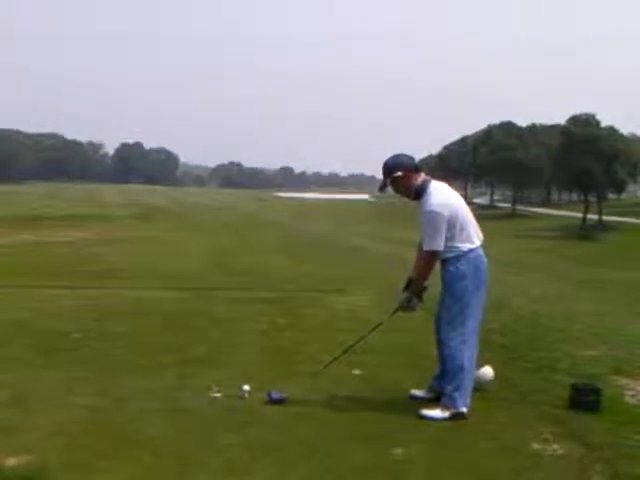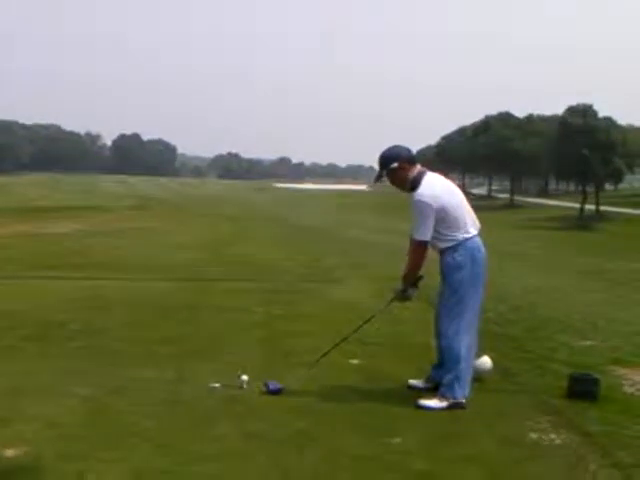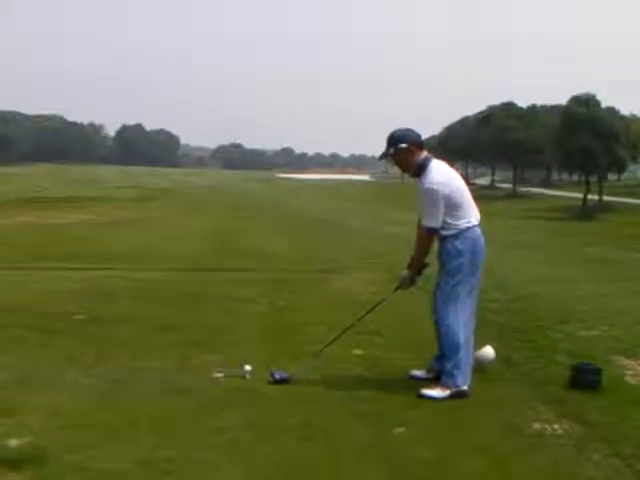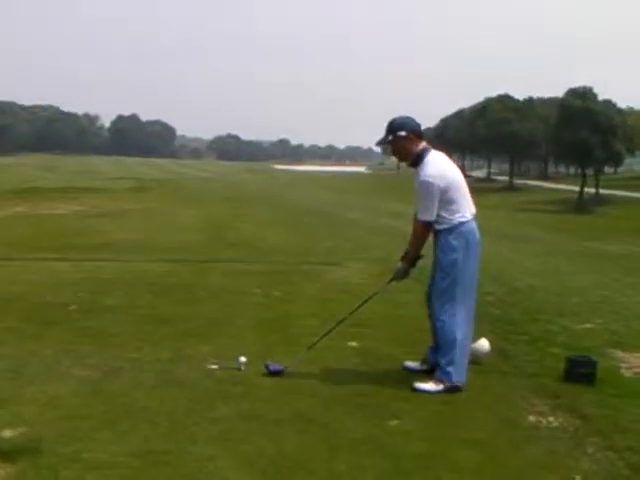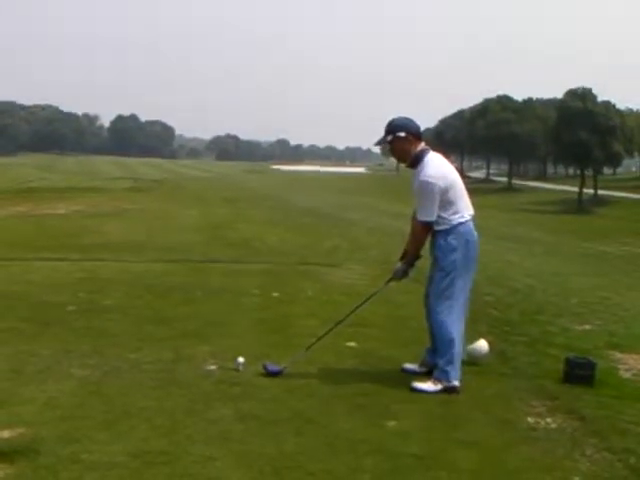
dt=0.4s
person 1, frame 1
left shoulder: (433, 205)
right shoulder: (433, 190)
left elbow: (430, 256)
right elbow: (426, 244)
left wrist: (413, 293)
right wrist: (412, 278)
left hip: (464, 266)
right hip: (459, 264)
left knee: (456, 333)
right knee: (446, 328)
left ankle: (455, 402)
right ankle: (442, 386)
person 1, frame 2
left shoulder: (423, 196)
right shoulder: (430, 181)
left elbow: (420, 246)
right elbow: (419, 240)
left wrist: (406, 283)
right wrist: (409, 274)
left hip: (462, 256)
right hip: (460, 253)
left knee: (454, 323)
right knee: (446, 319)
left ankle: (453, 393)
right ankle: (440, 376)
person 1, frame 3
left shoulder: (431, 182)
right shoulder: (434, 169)
left elbow: (428, 232)
right elbow: (425, 224)
left wrist: (412, 270)
right wrist: (414, 263)
left hip: (461, 244)
right hip: (458, 242)
left knee: (451, 311)
right knee: (444, 307)
left ankle: (456, 381)
right ankle: (442, 366)
person 1, frame 4
left shoulder: (428, 175)
right shoulder: (433, 159)
left elbow: (424, 225)
right elbow: (422, 218)
left wrist: (407, 262)
right wrist: (408, 254)
left hip: (456, 238)
right hip: (454, 235)
left knee: (449, 306)
right knee: (438, 300)
left ankle: (449, 376)
right ankle: (436, 358)
person 1, frame 5
left shoulder: (429, 175)
right shoulder: (429, 161)
left elbow: (424, 225)
right elbow: (419, 217)
left wrist: (407, 262)
right wrist: (406, 253)
left hip: (454, 239)
right hip: (450, 236)
left knee: (444, 305)
right knee: (436, 301)
left ankle: (447, 375)
right ankle: (435, 360)
